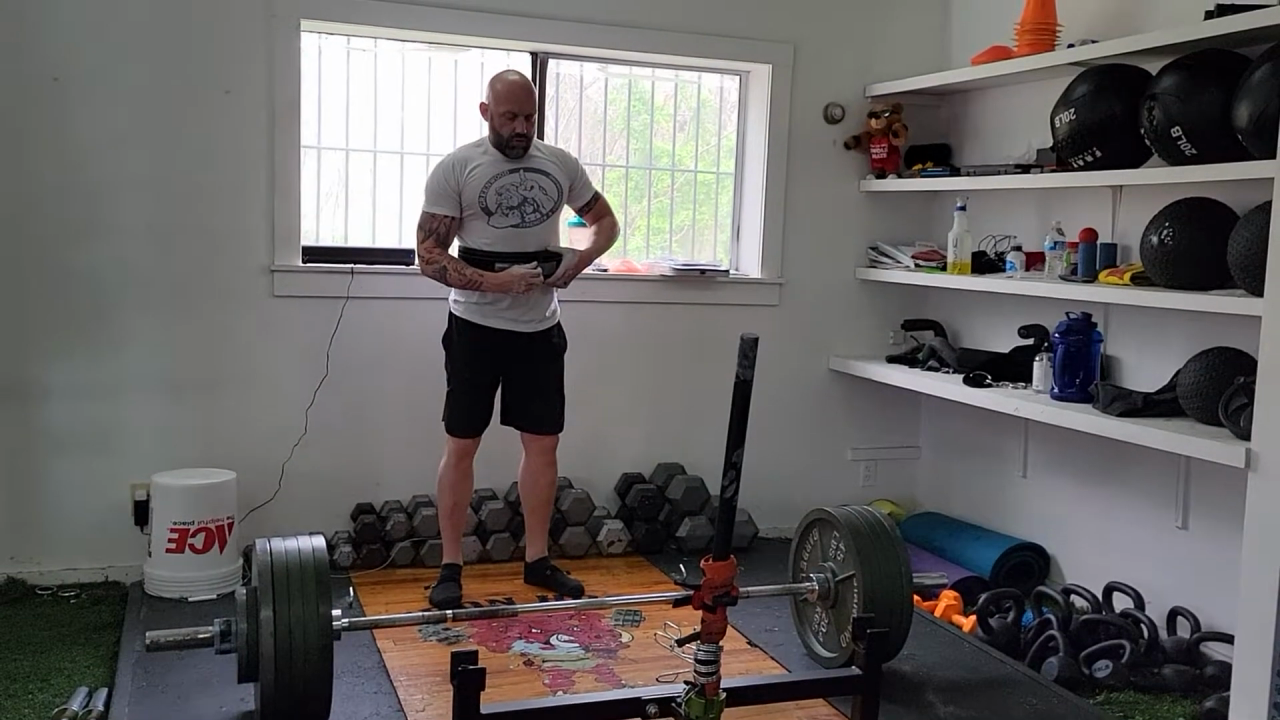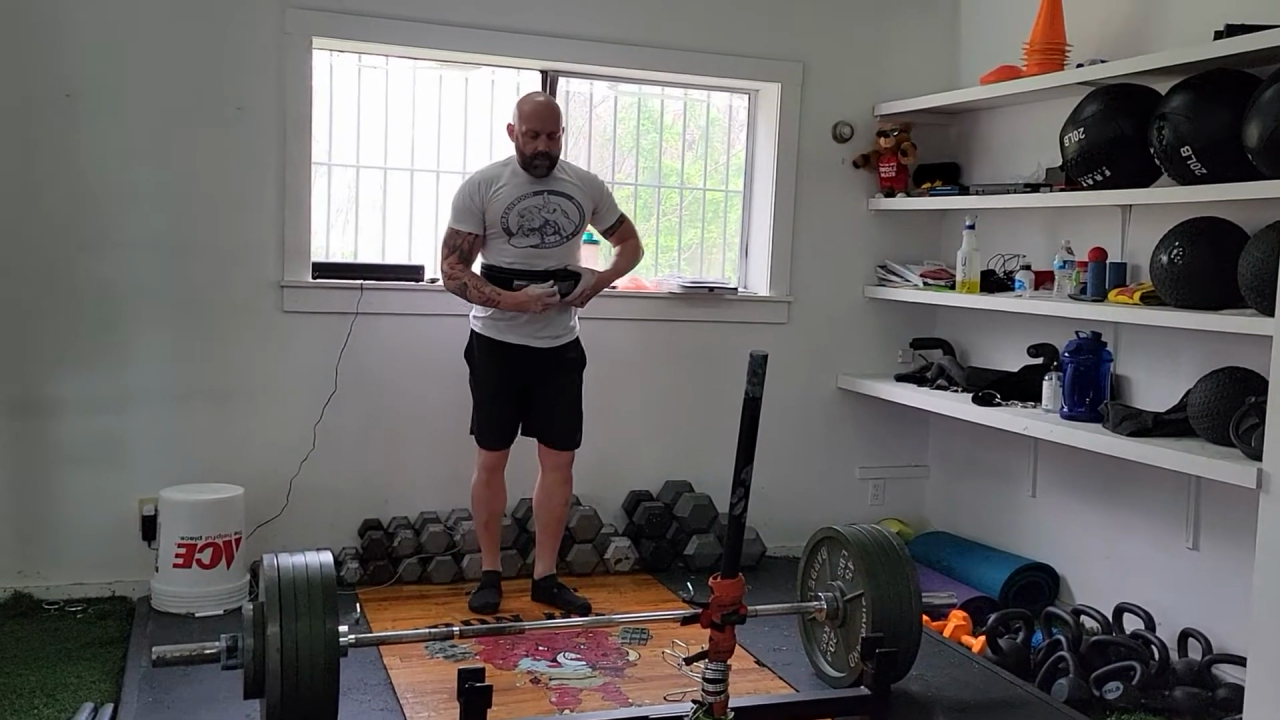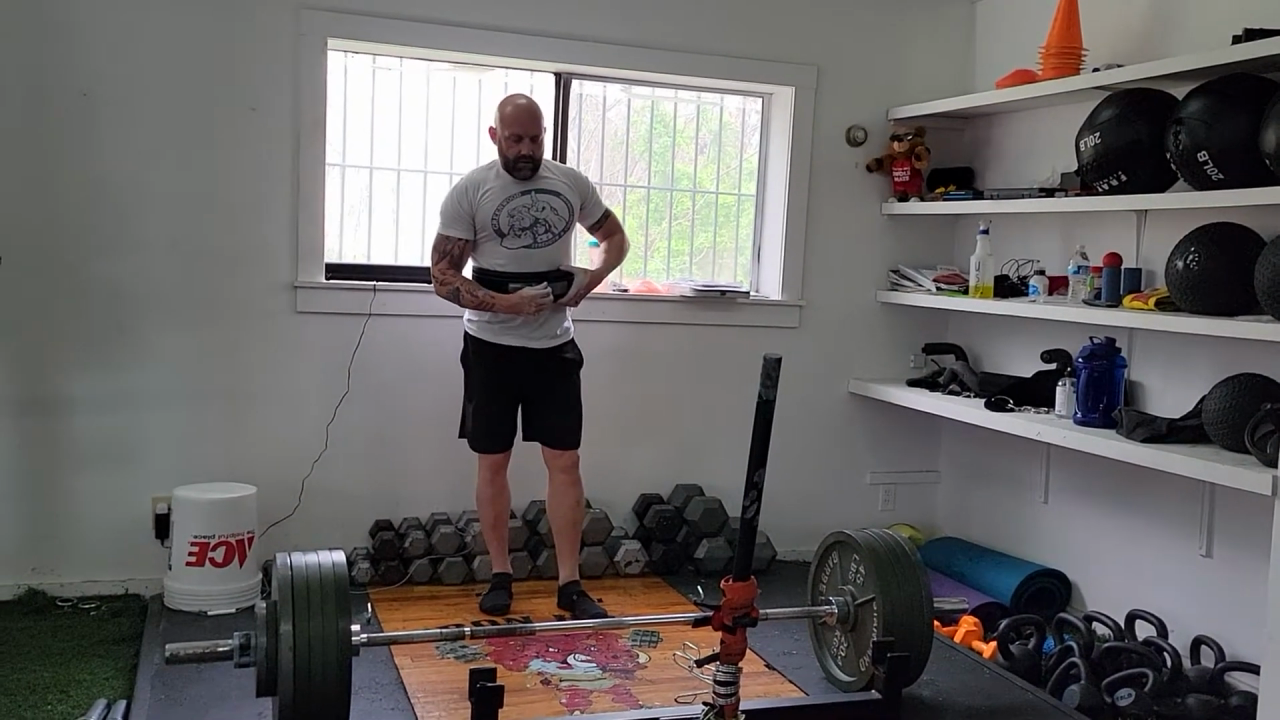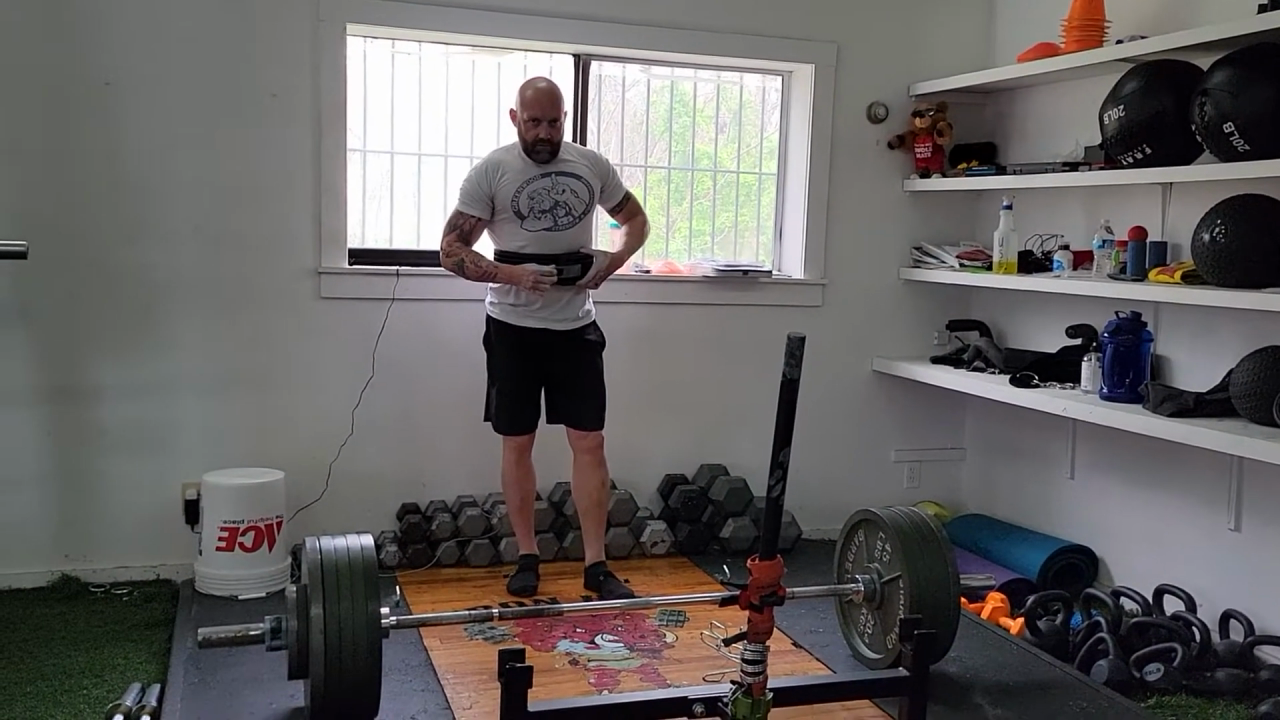
dt=1s
person 1, frame 1
left shoulder: (561, 164)
right shoulder: (455, 168)
left elbow: (606, 220)
right elbow: (429, 256)
left wrist: (581, 258)
right wrist: (495, 282)
left hip: (540, 327)
right hip: (476, 326)
left knee: (542, 443)
right knee: (461, 444)
left ankle: (537, 559)
right ankle: (450, 566)
person 1, frame 2
left shoulder: (587, 186)
right shoulder: (482, 187)
left elbow: (631, 243)
right elbow: (453, 270)
left wrist: (600, 280)
right wrist: (511, 301)
left hip: (559, 344)
right hip: (497, 343)
left knee: (559, 461)
right knee: (491, 460)
left ankle: (545, 575)
right ankle: (490, 573)
person 1, frame 3
left shoulder: (571, 182)
right shoulder: (469, 192)
left elbow: (616, 236)
right elbow: (443, 277)
left wrist: (593, 277)
right wrist: (505, 304)
left hip: (554, 345)
right hip: (492, 346)
left knee: (564, 462)
right knee: (492, 462)
left ankle: (569, 583)
right ankle: (500, 576)
person 1, frame 4
left shoulder: (592, 165)
right shoulder: (490, 172)
left elbow: (636, 218)
right elbow: (451, 251)
left wrist: (614, 259)
right wrist: (511, 274)
left hip: (576, 326)
right hip: (513, 327)
left knee: (589, 443)
right knee: (517, 444)
left ankle: (596, 564)
right ankle: (527, 557)
